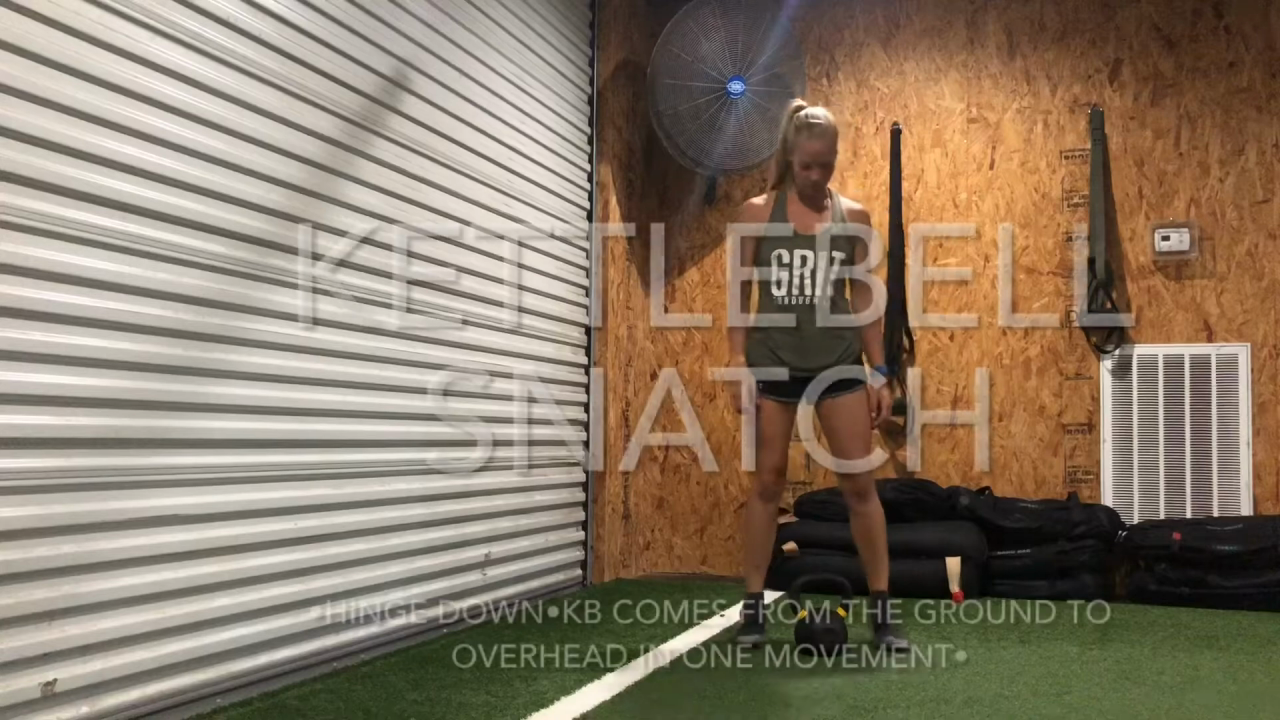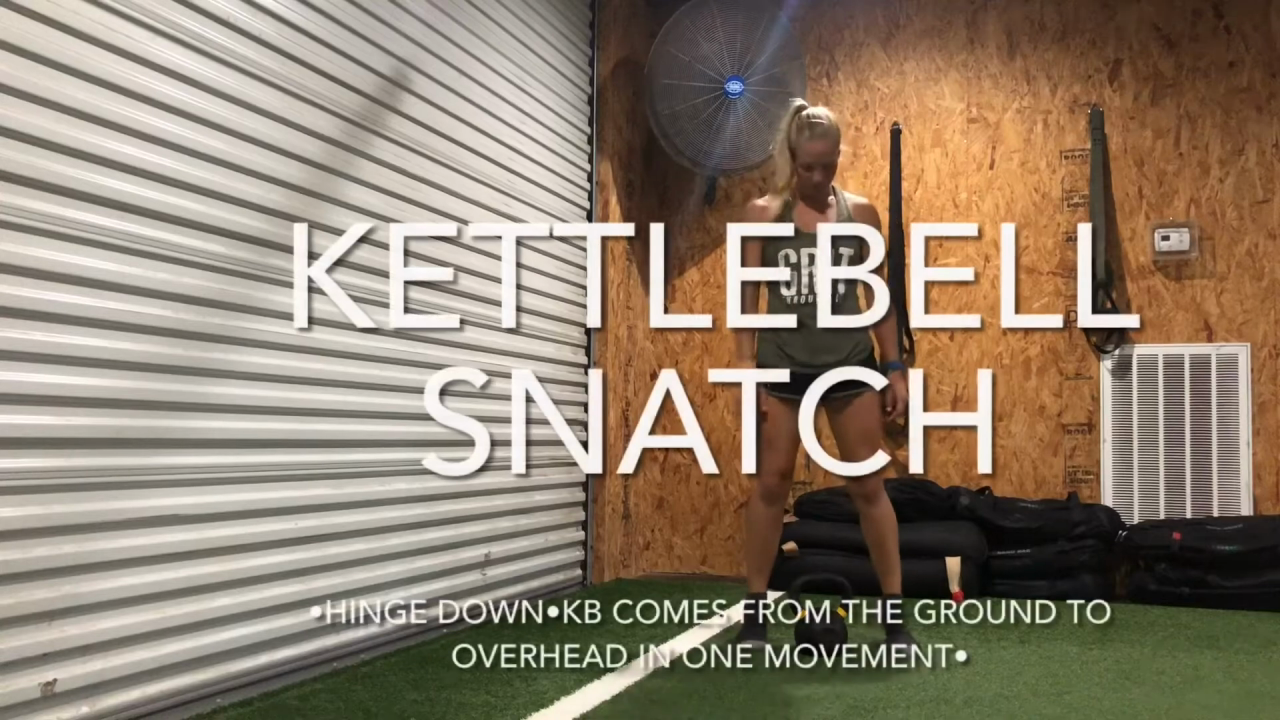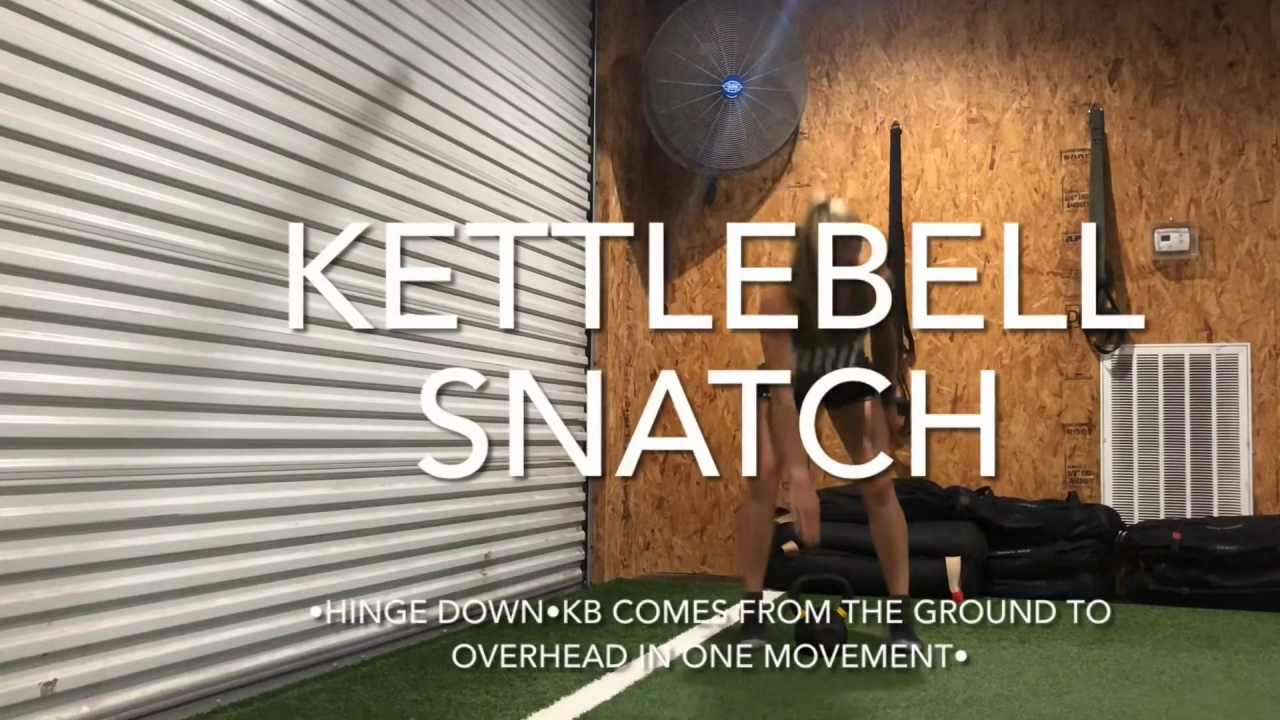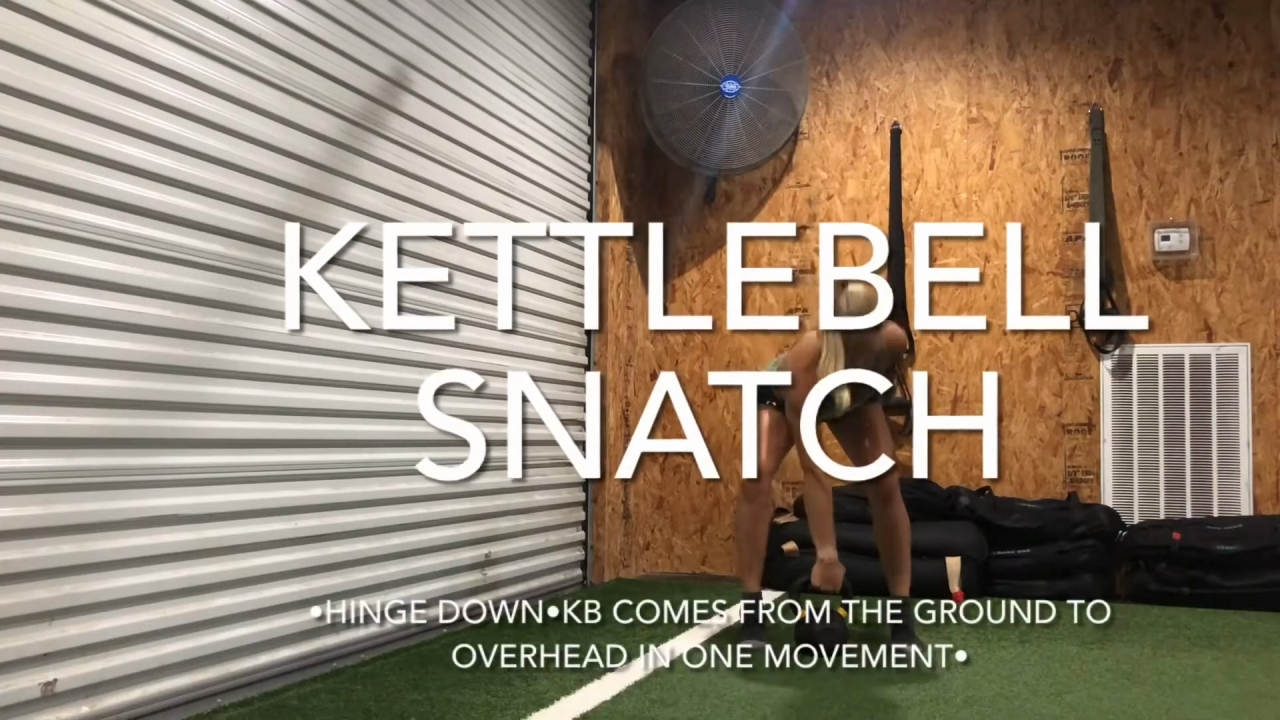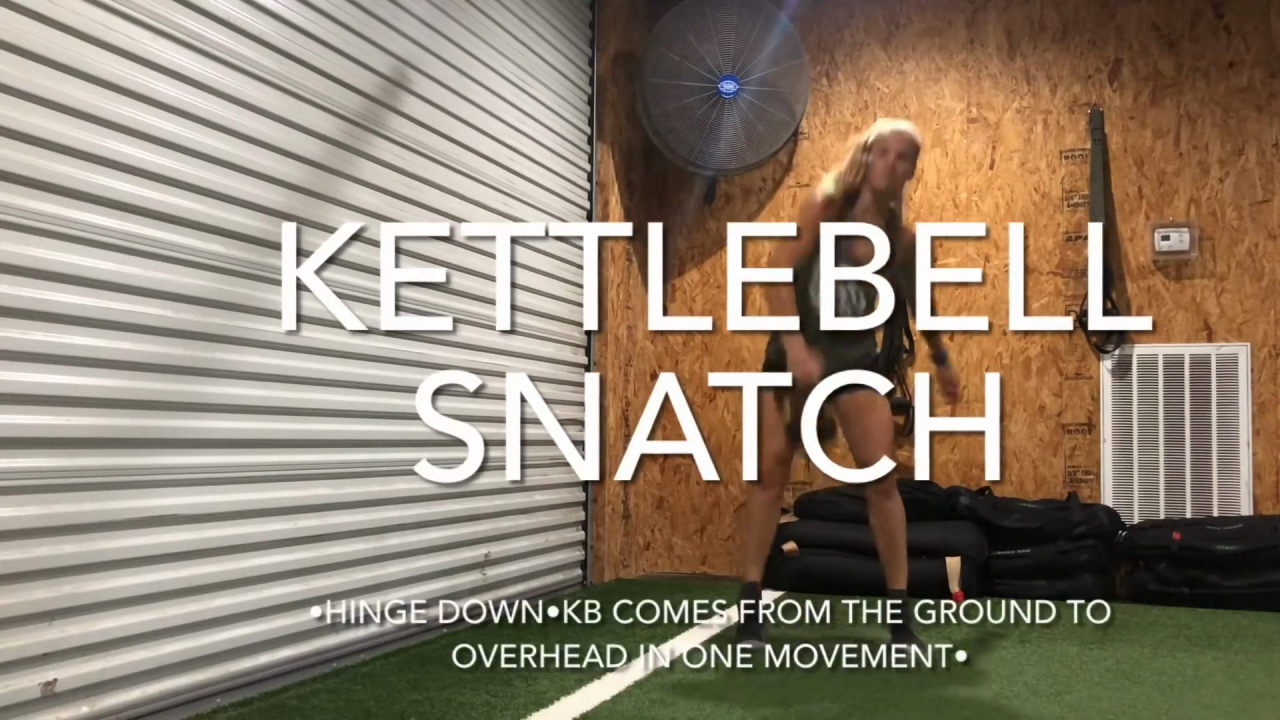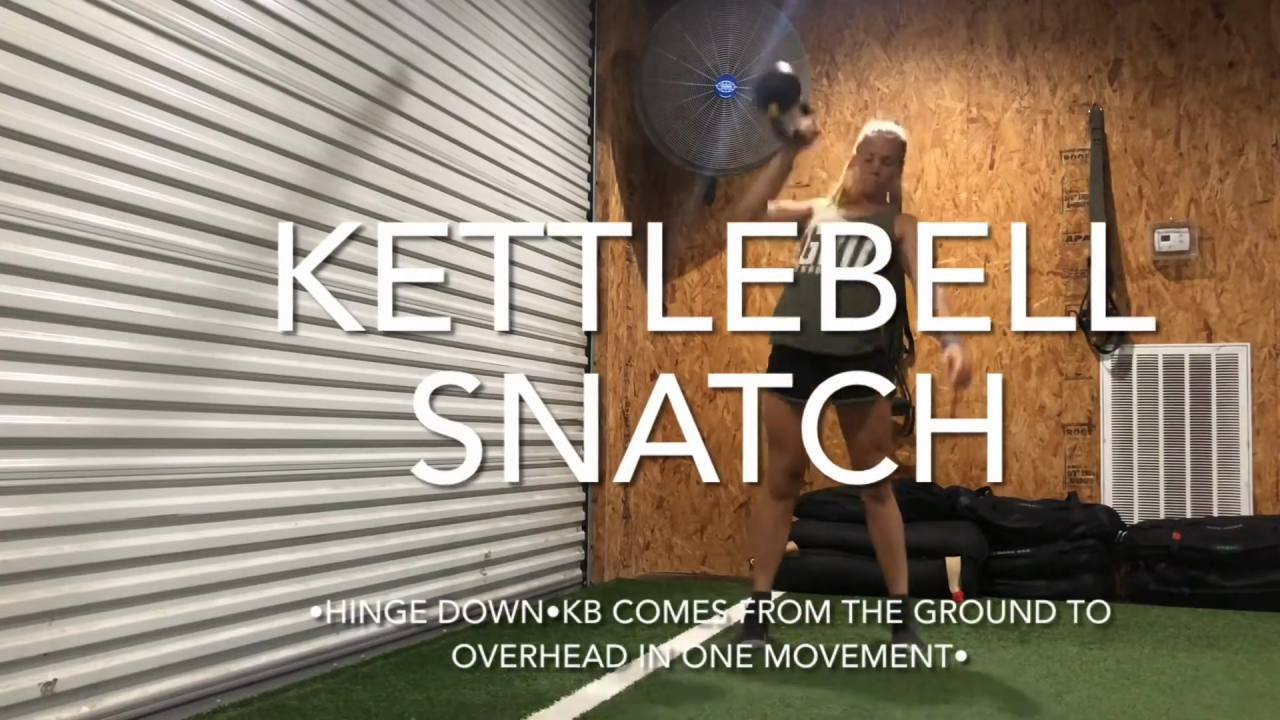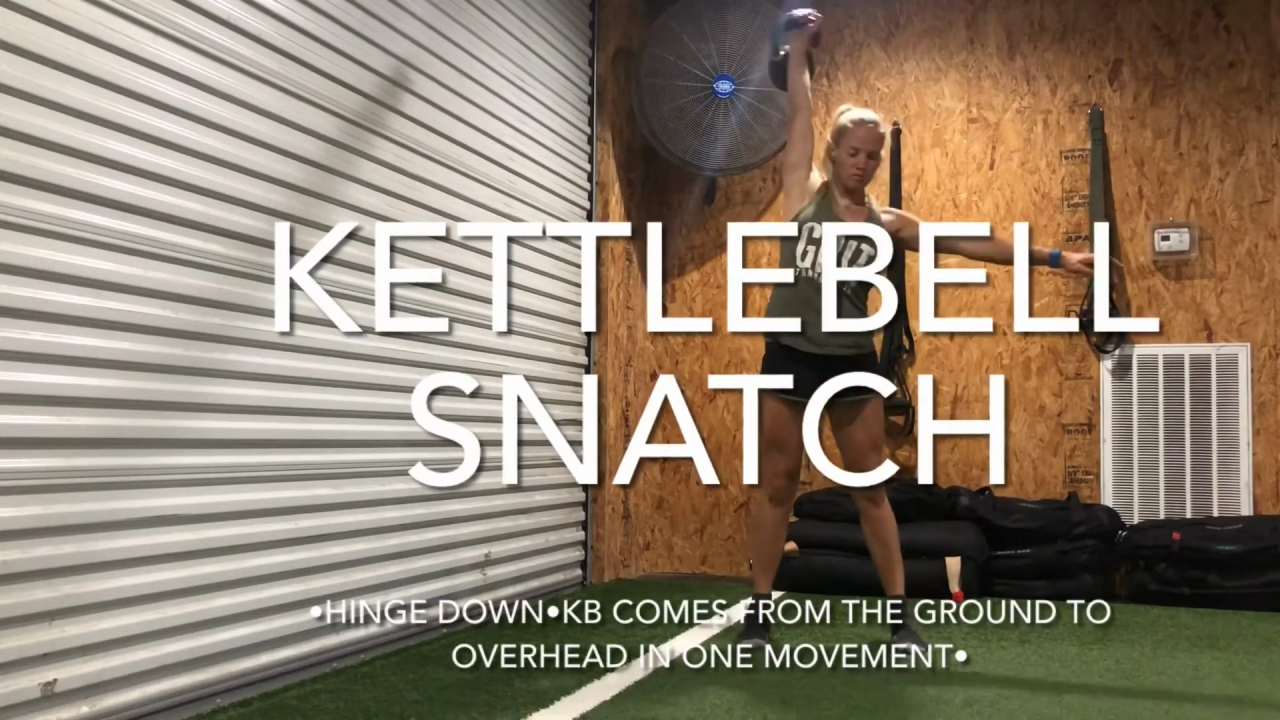
dt=0.4s
person 1, frame 1
left shoulder: (855, 217)
right shoulder: (757, 212)
left elbow: (863, 298)
right elbow: (740, 292)
left wrist: (879, 371)
right wrist: (738, 361)
left hip: (838, 364)
right hip: (774, 363)
left knee: (859, 482)
right knee: (768, 482)
left ankle: (881, 609)
right ankle: (754, 607)
person 1, frame 2
left shoulder: (861, 212)
right shoulder: (763, 213)
left elbow: (879, 294)
right elbow: (746, 294)
left wrist: (894, 368)
right wrist: (745, 365)
left hip: (849, 363)
right hip: (782, 363)
left knee: (868, 485)
right knee: (771, 484)
left ankle: (894, 614)
right ankle: (755, 609)
person 1, frame 3
left shoulder: (875, 280)
right shoulder: (781, 294)
left elbow: (885, 345)
right elbow: (781, 381)
left wrist: (886, 403)
right wrist: (798, 475)
left hip: (848, 377)
right hip: (788, 383)
left knee: (879, 480)
right knee: (762, 473)
left ankle: (900, 614)
right ankle: (753, 612)
person 1, frame 4
left shoulder: (893, 340)
right shoulder: (805, 363)
right elbow: (813, 471)
left wrist: (878, 427)
right wrist: (826, 554)
left hip: (856, 399)
right hip: (781, 395)
left knee: (885, 484)
right knee: (756, 476)
left ankle: (901, 615)
right ankle: (752, 611)
person 1, frame 5
left shoulder: (901, 235)
right shoulder: (825, 205)
left elbow: (914, 301)
right elbow: (777, 275)
left wrist: (941, 361)
right wrist: (795, 346)
left hip: (859, 361)
right hip: (795, 353)
left knee: (881, 476)
right knee: (769, 467)
left ankle: (900, 610)
right ankle: (751, 603)
person 1, frame 6
left shoulder: (900, 226)
right shoulder: (819, 209)
left elbow: (928, 285)
right elbow: (750, 212)
left wrist: (953, 342)
right wrist: (787, 152)
left hip: (860, 356)
right hip: (794, 352)
left knee: (876, 484)
right knee: (781, 481)
left ankle: (901, 611)
right ankle: (759, 608)
person 1, frame 7
left shoulder: (889, 223)
right shoulder: (804, 190)
left elbow: (969, 243)
right elbow: (800, 112)
left wrist: (1053, 257)
right wrist: (797, 47)
left hip: (853, 361)
right hip: (789, 355)
left knee: (870, 488)
right knee: (776, 484)
left ankle: (898, 611)
right ankle: (759, 607)
